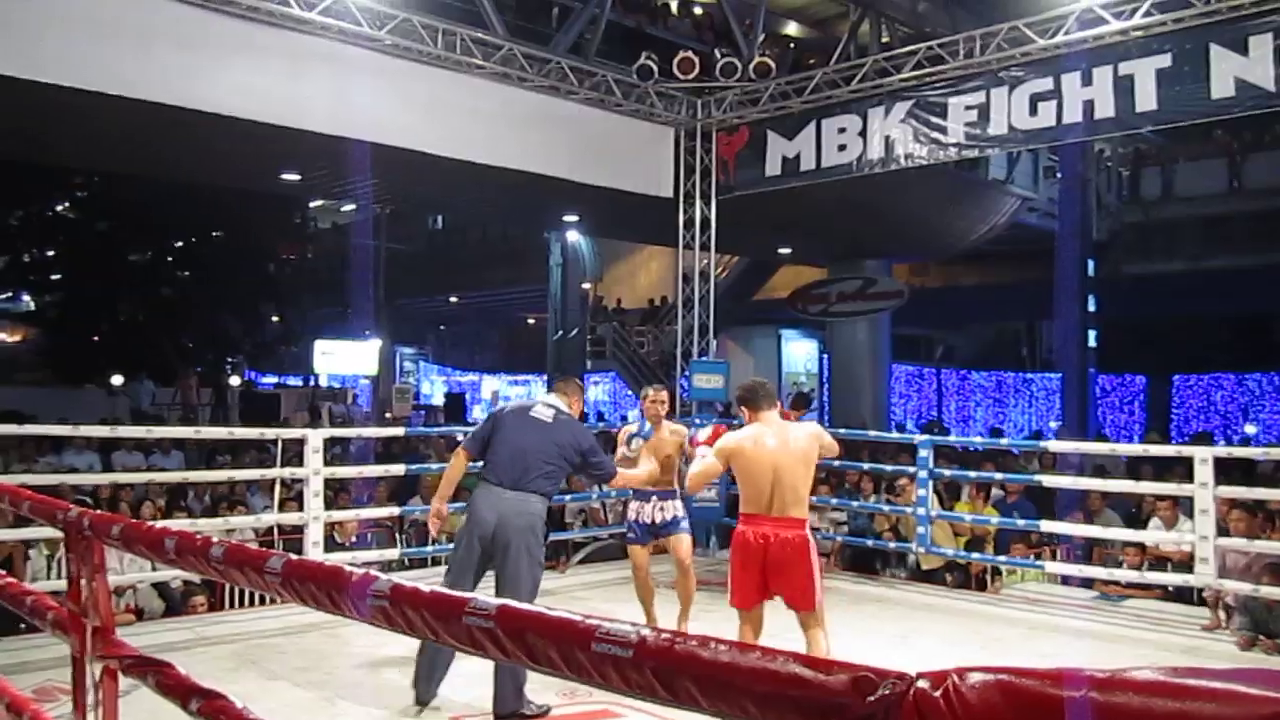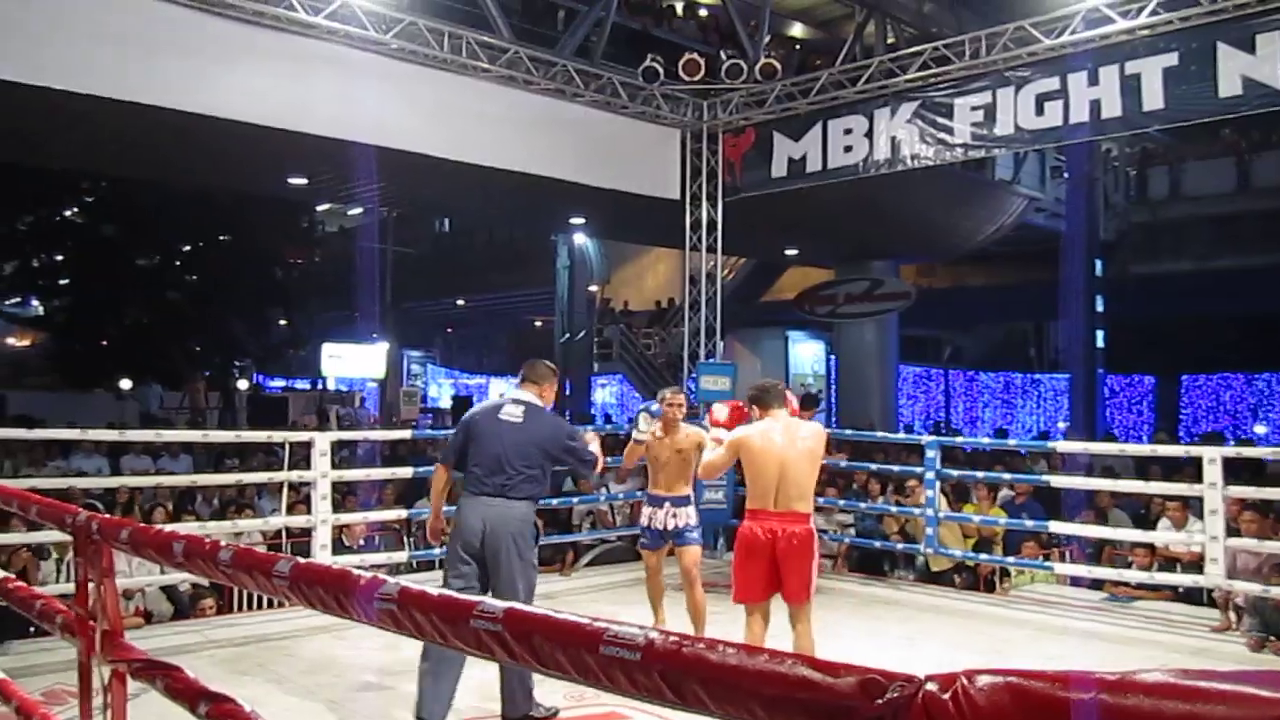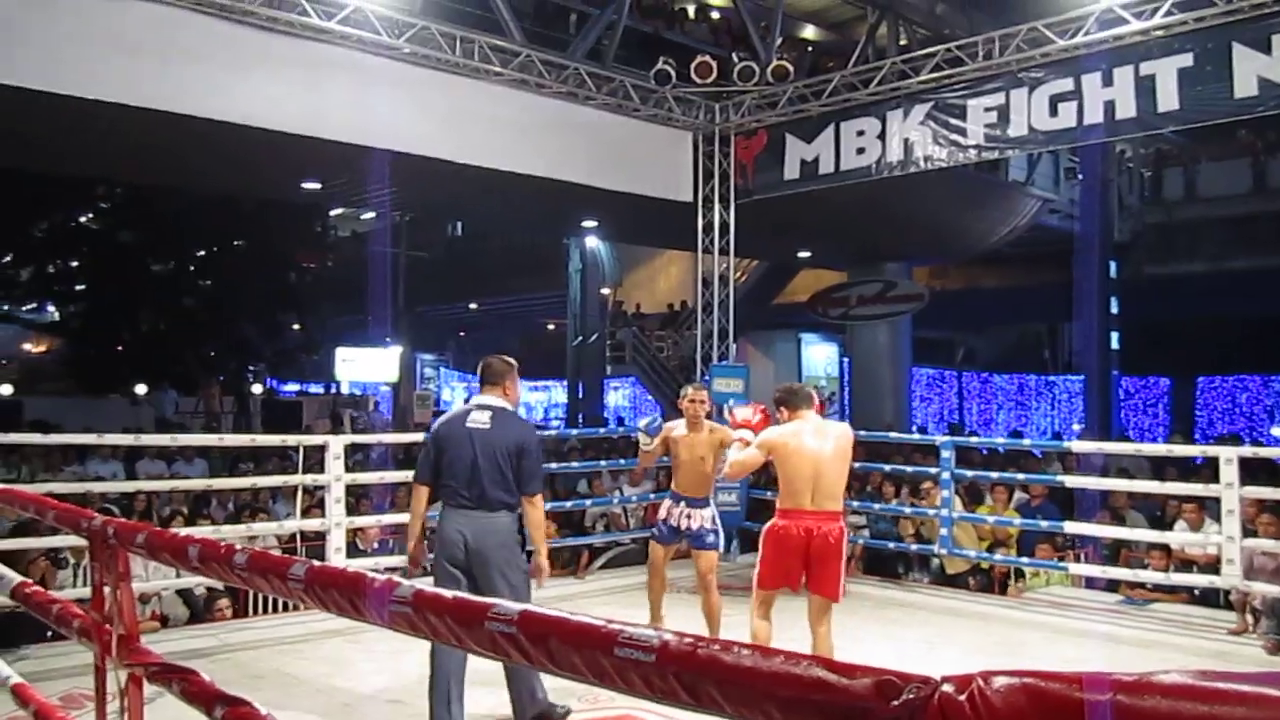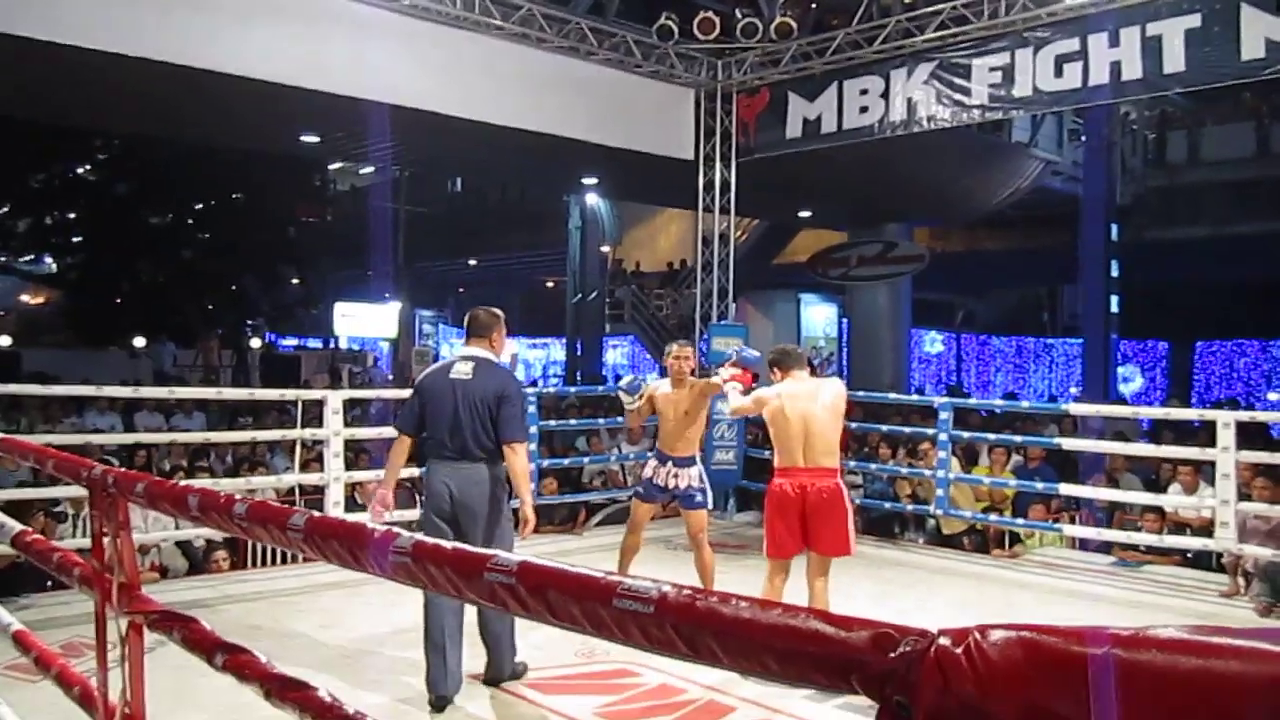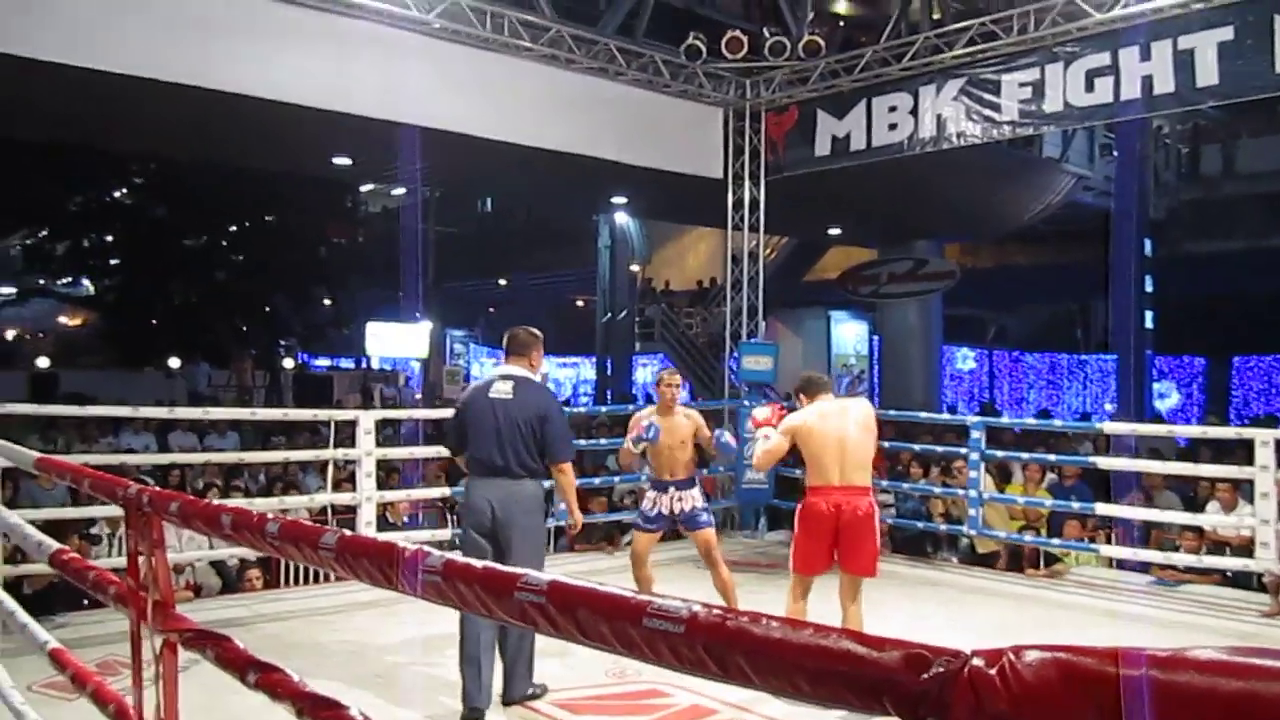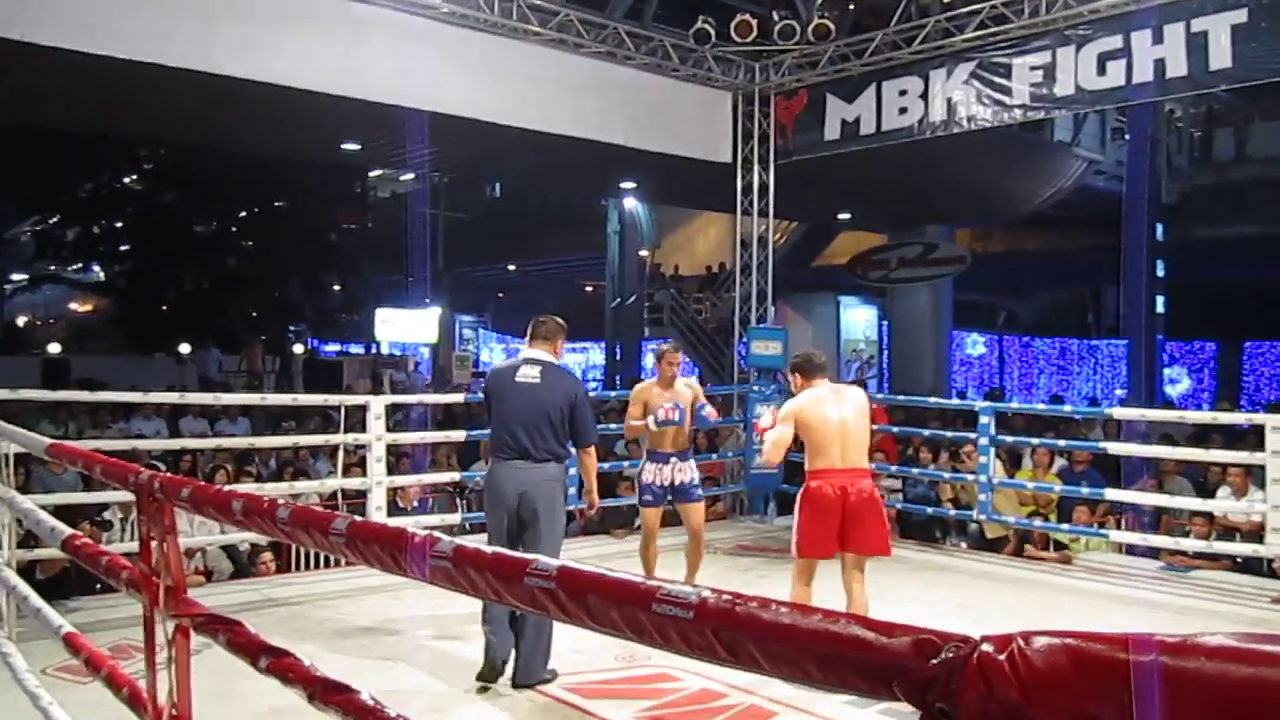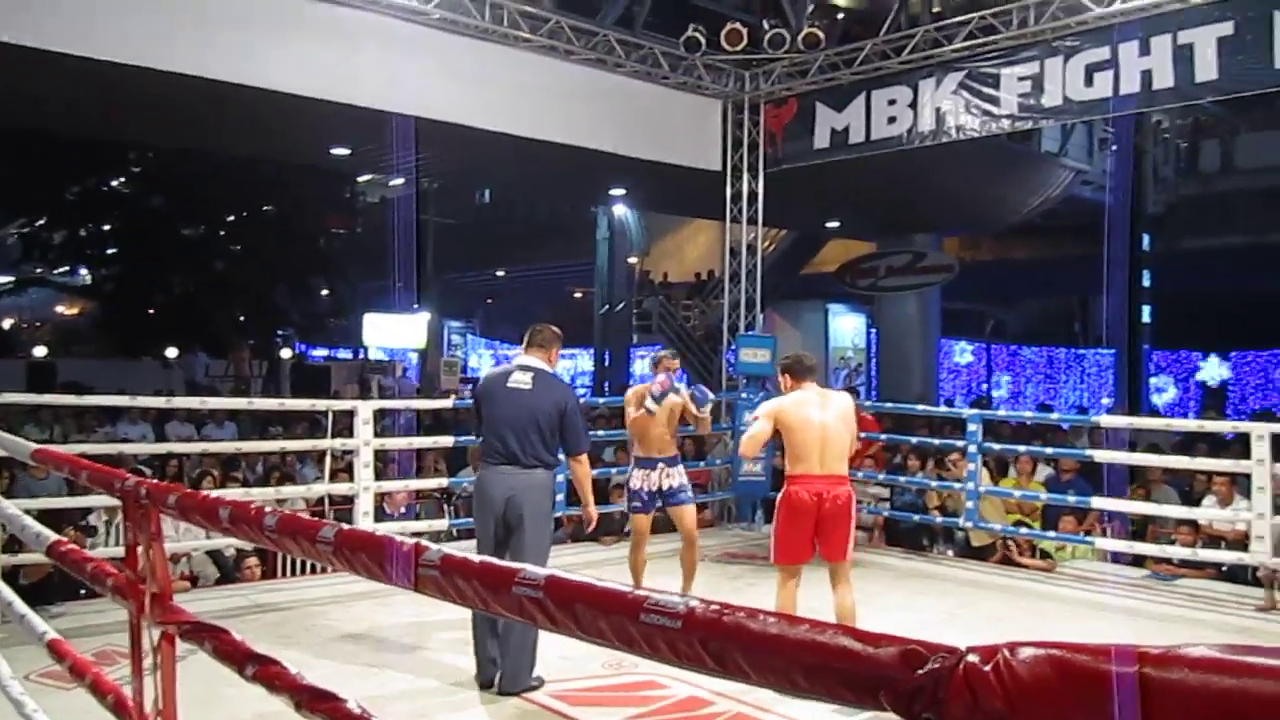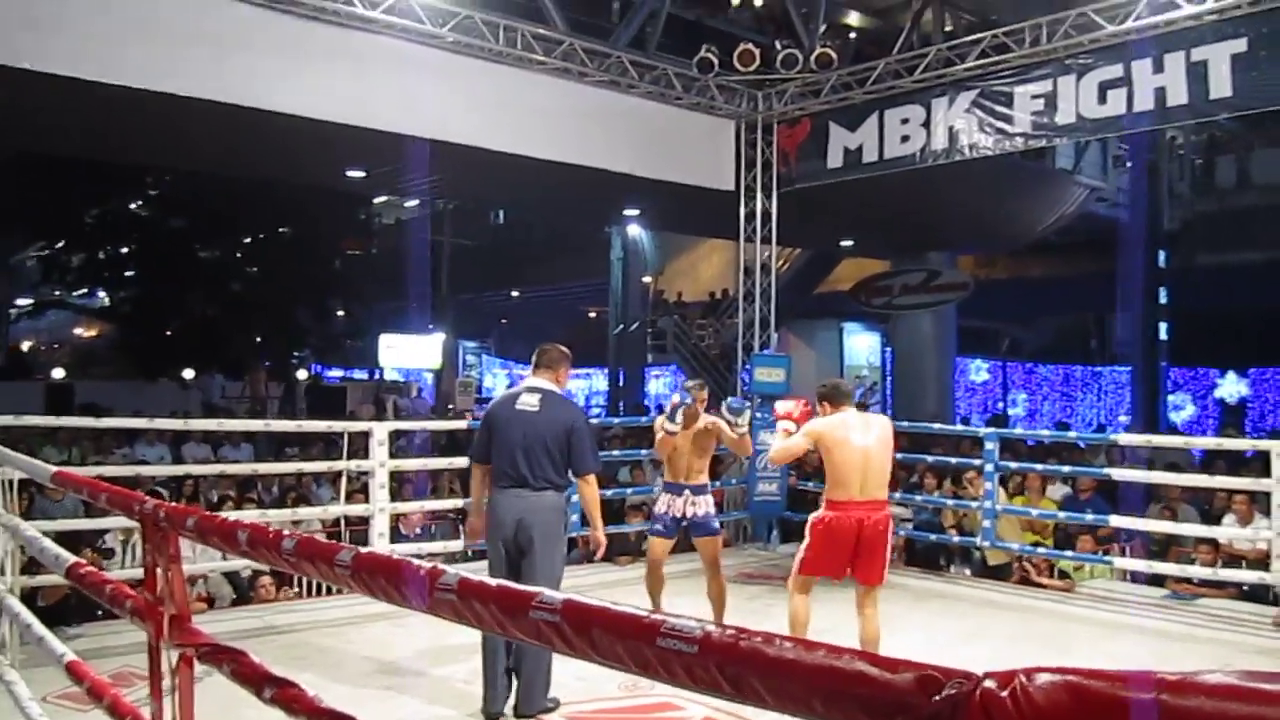
dt=0.3s
person 1, frame 1
left shoulder: (507, 412)
right shoulder: (575, 433)
left elbow: (463, 454)
right elbow: (613, 477)
left wrist: (440, 500)
right wrist: (647, 471)
left hip: (484, 502)
right hip: (524, 513)
left knee: (454, 595)
left ankle: (425, 686)
person 1, frame 2
left shoulder: (477, 414)
right shoulder: (553, 427)
left elbow: (444, 468)
right elbow: (594, 465)
left wrist: (435, 514)
right wrist: (592, 441)
left hip: (469, 514)
right hip: (513, 520)
person 1, frame 3
left shoulder: (445, 424)
right shoulder: (521, 431)
left elbow: (422, 487)
right elbow: (531, 499)
left wrist: (414, 538)
right wrist: (541, 552)
left hip: (453, 527)
right hip: (498, 529)
person 1, frame 4
left shoulder: (430, 378)
right shoulder: (503, 381)
left elbow: (404, 439)
right elbow: (513, 449)
left wrist: (387, 487)
right wrist: (525, 500)
left hip: (438, 478)
right hip: (482, 481)
left ankle: (441, 684)
right ankle: (502, 663)
person 1, frame 5
left shoulder: (471, 396)
right shoulder: (543, 399)
left elbow: (459, 455)
right elbow: (560, 465)
right wrist: (573, 508)
left hip: (478, 495)
right hip: (523, 498)
right ankle: (517, 686)
person 1, frame 6
left shoulder: (495, 377)
right shoulder: (569, 384)
right elbow: (585, 448)
right wrist: (591, 489)
left hip: (502, 476)
right hip: (545, 480)
left ankle: (495, 657)
right ankle: (530, 668)
person 1, frame 7
left shoulder: (488, 383)
right shoulder: (561, 392)
right elbow: (577, 456)
right wrist: (588, 502)
left hip: (490, 482)
right hip: (534, 487)
left ankle: (486, 668)
right ankle: (515, 675)
person 1, frame 8
left shoulder: (498, 406)
right shoulder: (570, 413)
left elbow: (480, 466)
right elbow: (587, 477)
left wrist: (477, 514)
right wrist: (597, 526)
left hip: (502, 506)
right hip: (546, 509)
person 2, frame 1
left shoulder: (733, 441)
right shoulder: (810, 432)
left elbow: (692, 484)
right elbow: (834, 450)
left wrist: (703, 451)
left hip: (750, 535)
right hip: (793, 536)
left knee: (749, 627)
right knee: (814, 626)
person 2, frame 2
left shoulder: (743, 434)
right shoulder: (816, 431)
left elbow: (704, 472)
left wrist: (718, 432)
right wrist: (796, 417)
left hip: (757, 528)
right hip: (799, 530)
left knee: (756, 619)
right knee: (800, 619)
person 2, frame 3
left shoulder: (775, 435)
right shoulder: (844, 432)
left elbow: (732, 470)
left wrist: (741, 434)
left hip: (788, 527)
right hip: (830, 529)
left knee: (761, 606)
right knee: (821, 622)
person 2, frame 4
left shoulder: (766, 396)
right shoulder: (836, 388)
left elbow: (736, 407)
left wrist: (731, 383)
left hip: (786, 486)
right hip: (827, 486)
left knee: (776, 574)
right knee: (818, 577)
person 2, frame 5
left shoulder: (796, 420)
right shoulder: (864, 407)
left elbow: (760, 462)
left wrist: (764, 430)
left hip: (819, 504)
right hip: (860, 505)
left knee: (799, 590)
right knee: (851, 597)
person 2, frame 6
left shoulder: (795, 406)
right shoulder: (858, 394)
left elbow: (772, 457)
left wrist: (769, 432)
left hip: (821, 488)
right hip: (862, 486)
left knee: (803, 574)
right knee: (854, 576)
person 2, frame 7
left shoulder: (778, 406)
right shoulder: (845, 400)
left elbow: (746, 450)
left wrist: (758, 422)
left hip: (799, 493)
right hip: (839, 492)
left knee: (788, 579)
right knee: (841, 579)
person 2, frame 8
left shoulder: (822, 426)
right shoulder: (884, 423)
left elbow: (775, 456)
left wrist: (784, 425)
left hip: (837, 516)
right hip: (877, 516)
left knee: (798, 585)
right knee: (867, 605)
person 3, frame 1
left shoulder: (679, 432)
right shoulder: (629, 432)
right elbow: (617, 468)
right wrist: (630, 449)
left hip: (670, 503)
right hip: (640, 504)
left knee: (685, 562)
right knee: (639, 570)
left ankle: (683, 618)
right ankle: (651, 620)
person 3, frame 2
left shoulder: (694, 434)
right shoulder: (647, 432)
right elbow: (627, 463)
right wrist: (640, 432)
left hip: (684, 509)
right hip: (653, 507)
left knee: (691, 576)
right knee: (652, 571)
left ankle: (700, 637)
right ankle: (659, 618)
person 3, frame 3
left shoulder: (718, 433)
right shoulder: (669, 430)
right elbow: (644, 463)
right wrist: (646, 443)
left hip: (702, 510)
right hip: (673, 504)
left knee: (706, 580)
right knee: (655, 567)
left ankle: (714, 641)
right ankle: (655, 618)
person 3, frame 4
left shoulder: (701, 387)
right shoulder: (654, 389)
left elbow: (725, 386)
right elbow: (634, 423)
right wrist: (630, 402)
left hip: (688, 468)
right hip: (658, 464)
left knee: (698, 538)
right knee: (634, 526)
right ankle: (620, 578)
person 3, frame 5
left shoulder: (692, 417)
right shoulder: (642, 419)
left elbow: (712, 447)
right elbow: (624, 461)
left wrist: (724, 444)
right wrist: (635, 444)
left hip: (689, 492)
right hip: (657, 493)
left knee: (713, 556)
right knee: (637, 556)
person 3, frame 6
left shoulder: (691, 388)
right shoulder: (643, 390)
left elbow: (706, 423)
right elbow: (628, 430)
left wrist: (709, 418)
right wrist: (654, 422)
left hip: (684, 465)
right hip: (655, 464)
left knee: (697, 532)
right knee: (649, 533)
left ankle: (689, 585)
person 3, frame 7
left shoulder: (681, 395)
right shoulder: (636, 393)
left elbow: (704, 430)
right elbow: (632, 428)
left wrist: (704, 409)
right wrist: (653, 401)
left hip: (673, 469)
right hip: (643, 470)
left knee: (691, 534)
right knee: (639, 538)
left ankle: (686, 592)
person 3, frame 8
left shoulder: (714, 424)
right shoulder: (663, 422)
left elbow: (745, 451)
right elbow: (660, 453)
left wrist: (741, 424)
right wrist: (674, 423)
left hip: (701, 497)
right hip: (670, 495)
left knee: (713, 566)
right knee: (654, 561)
left ankle: (719, 624)
right ankle: (656, 611)
